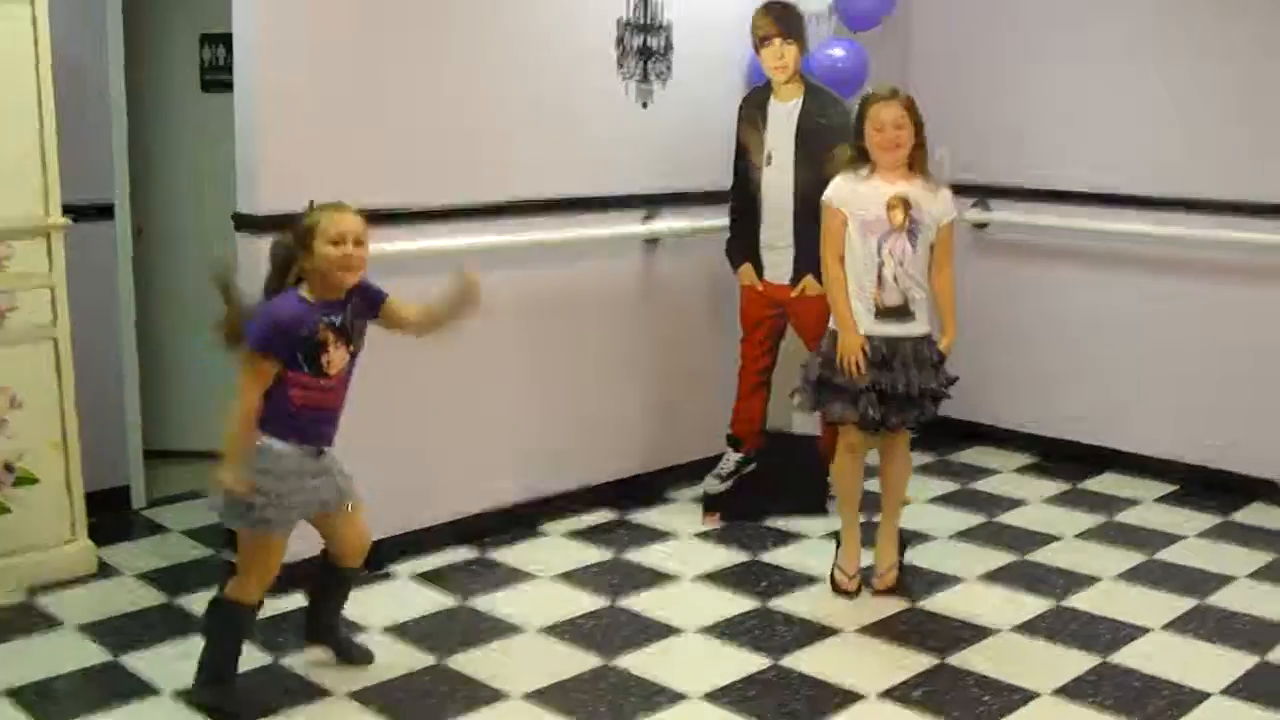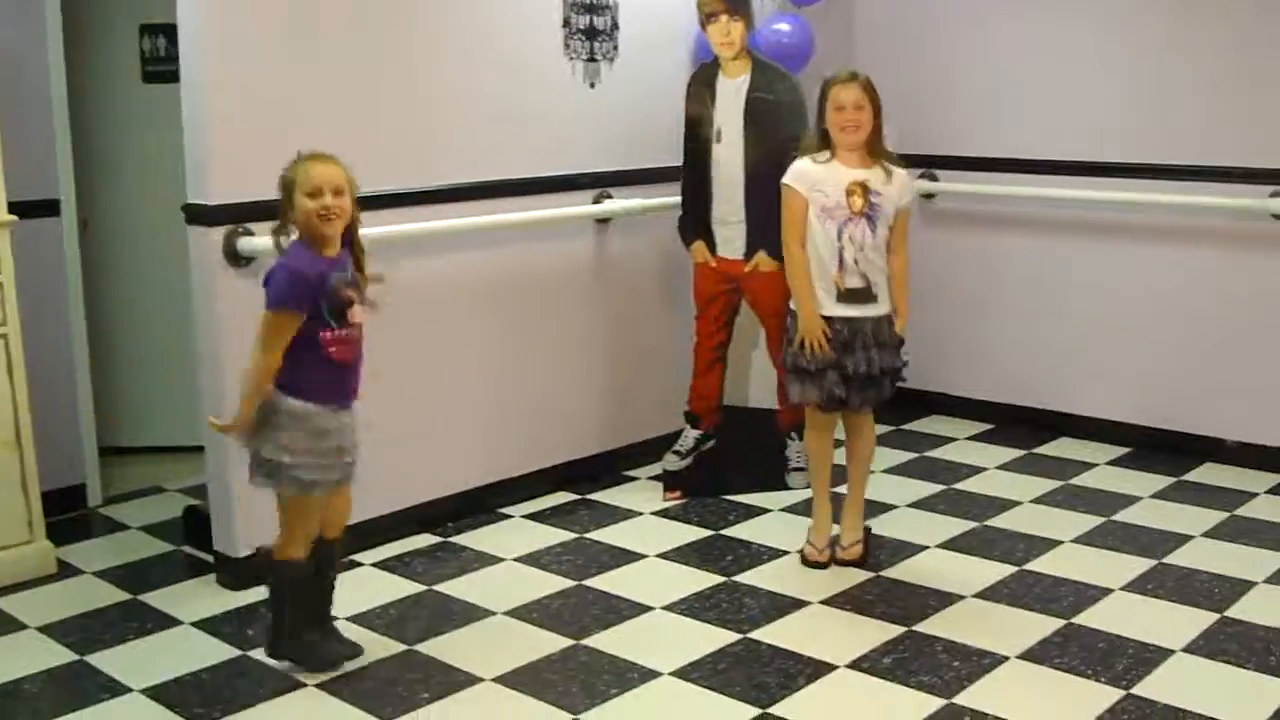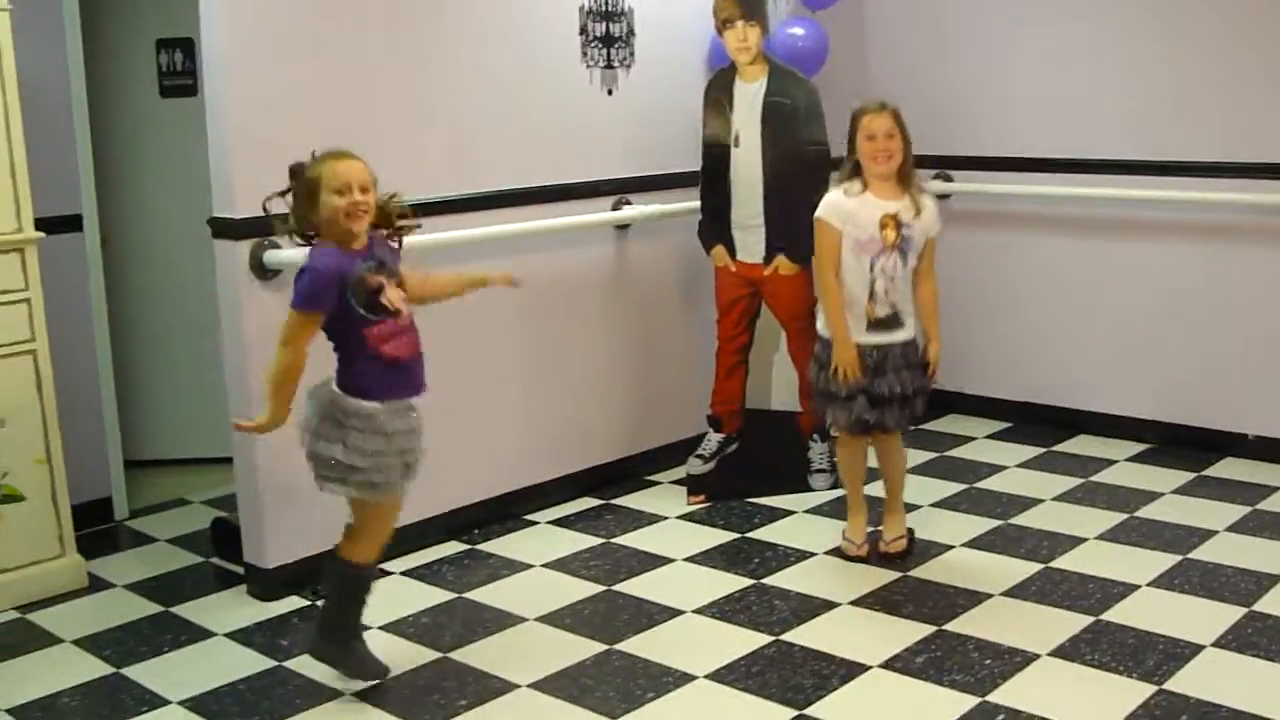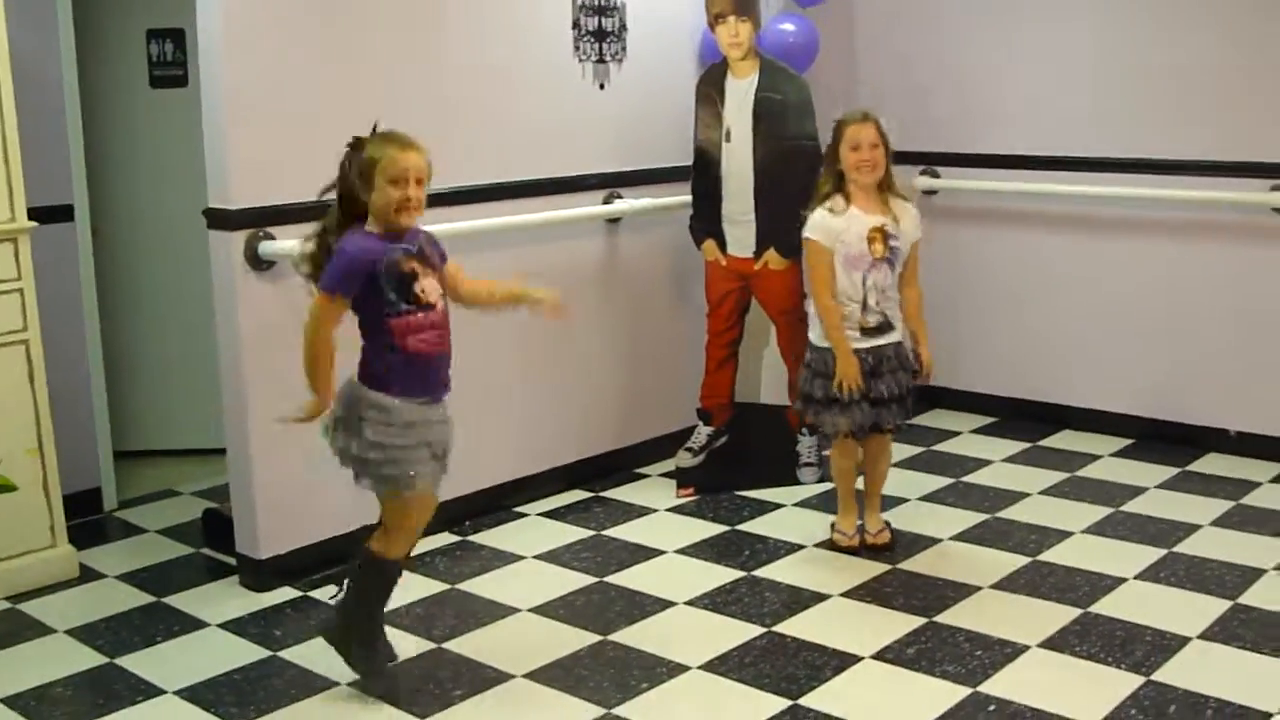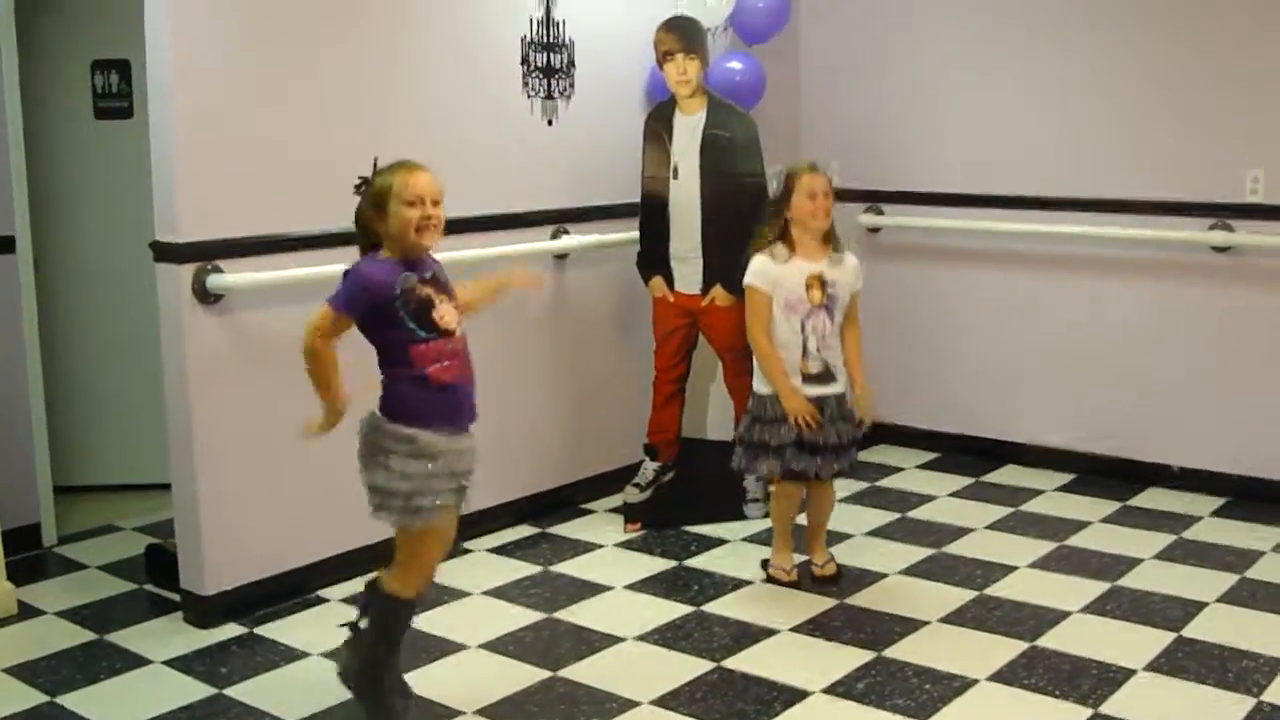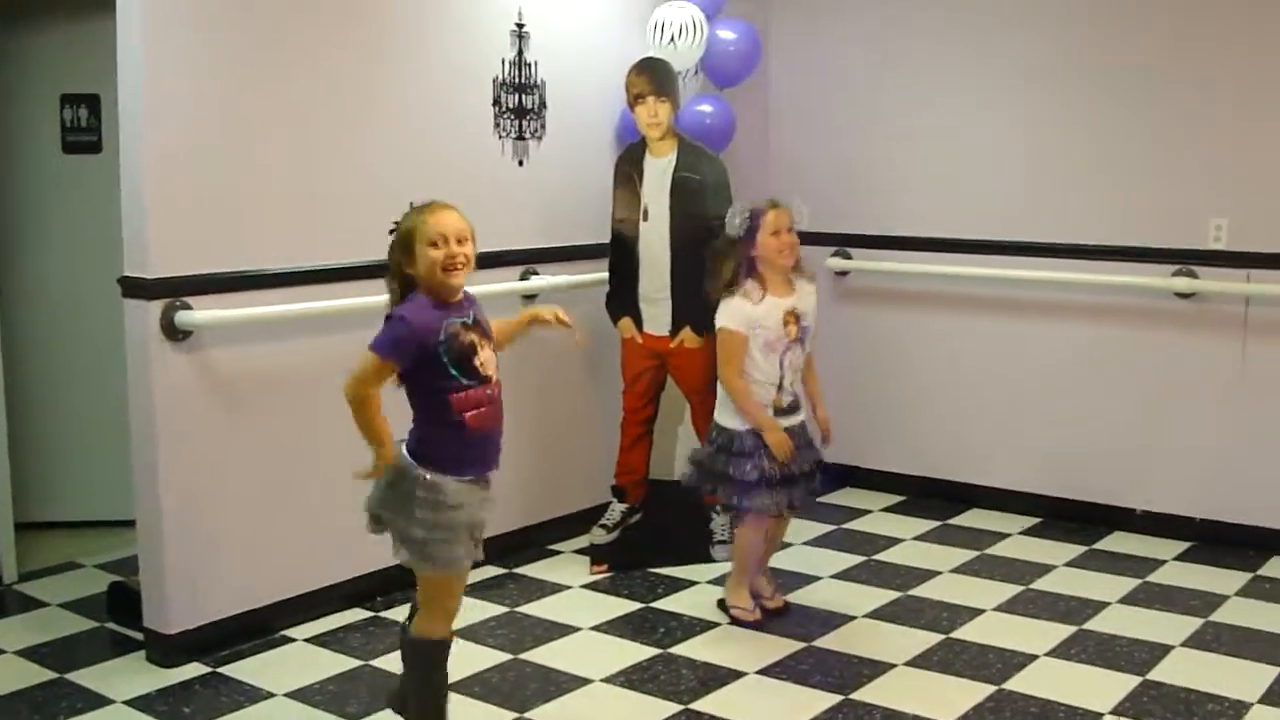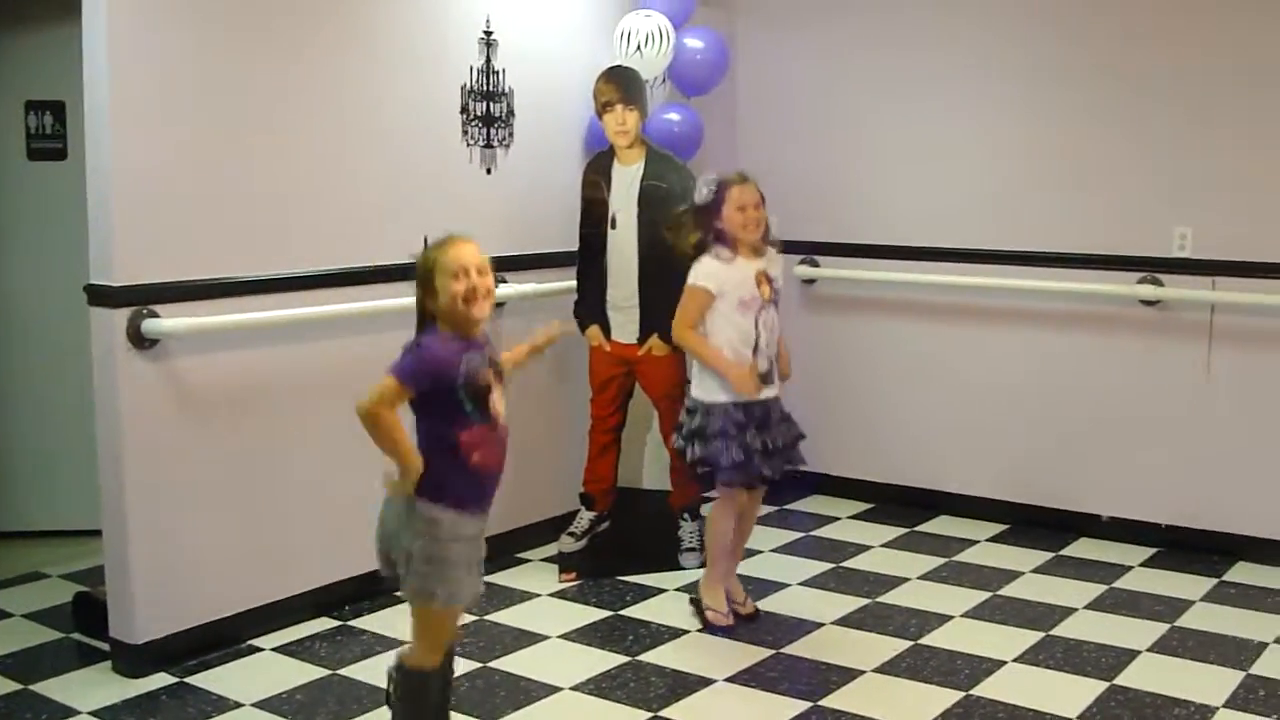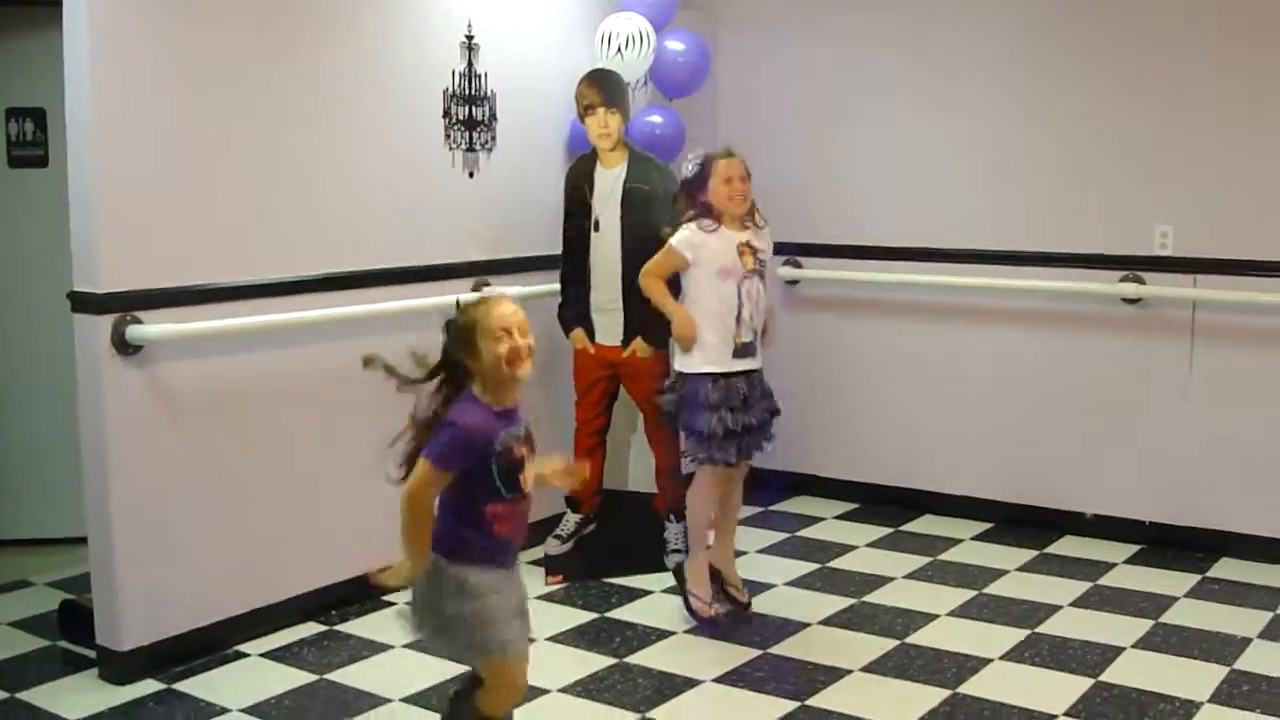
dt=0.4s
person 1, frame 1
left shoulder: (360, 298)
right shoulder: (283, 313)
left elbow: (417, 320)
right elbow: (250, 390)
left wrist: (458, 299)
right wrist: (232, 463)
left hip: (314, 453)
right hip: (274, 454)
left knee: (353, 545)
right knee: (258, 573)
left ankle: (324, 627)
right ankle: (215, 677)
person 1, frame 2
left shoulder: (342, 259)
right shoulder: (296, 269)
right elbow: (270, 348)
left wrist: (353, 371)
right wrist: (246, 413)
left hip: (334, 411)
right hip: (299, 412)
left knee: (334, 520)
right knee: (300, 529)
left ankle: (311, 622)
right ankle: (287, 635)
person 1, frame 3
left shoulder: (378, 249)
right shoulder: (325, 268)
left elbow: (413, 290)
right elbow: (292, 347)
left wrist: (477, 280)
right wrist: (276, 412)
left hip: (393, 407)
right hip: (365, 411)
left knee: (373, 521)
right knee: (375, 527)
left ankle: (338, 620)
right ankle: (337, 637)
person 1, frame 4
left shoulder: (423, 243)
right shoulder: (356, 252)
left elbow: (466, 291)
right elbow: (319, 324)
left wrist: (525, 294)
right wrist: (323, 393)
left hip: (426, 403)
right hip: (387, 405)
left knee: (415, 514)
right knee: (407, 521)
left ankle: (360, 620)
right ankle: (354, 627)
person 1, frame 5
left shoulder: (427, 265)
right shoulder: (372, 277)
right elbow: (316, 339)
left wrist: (500, 283)
right wrist: (333, 402)
left hip: (449, 434)
right hip: (409, 436)
left knee: (432, 553)
right knee: (418, 561)
left ankle: (372, 655)
right ankle: (369, 668)
person 1, frame 6
left shoulder: (466, 302)
right shoulder: (412, 320)
right elbow: (359, 386)
left wrist: (531, 315)
right wrist: (384, 453)
left hip: (469, 477)
right hip: (434, 480)
left knee: (440, 598)
right knee: (439, 605)
person 1, frame 7
left shoulder: (477, 340)
right shoulder: (434, 351)
right elbow: (373, 406)
left wrist: (532, 346)
right wrist: (409, 466)
left hip: (468, 513)
right hip: (432, 515)
left knee: (441, 632)
right knee: (435, 639)
person 1, frame 8
left shoulder: (509, 411)
right shoulder: (468, 424)
right elbow: (418, 494)
left wrist: (546, 474)
right wrist: (416, 563)
left hip: (494, 567)
right hip: (464, 575)
left knee: (504, 677)
person 2, frame 1
left shoulder: (830, 112)
right shoulder: (752, 106)
right elbow: (741, 186)
left wrist: (824, 270)
right wrist: (739, 256)
left hip: (810, 272)
right hip: (760, 270)
right knee: (753, 364)
left ankle: (837, 460)
right ankle: (742, 450)
person 2, frame 2
left shoulder: (779, 87)
right shoulder: (700, 85)
right elbow: (692, 165)
left wrist: (777, 246)
right wrist: (691, 233)
left hip: (763, 249)
right hip: (712, 247)
left knee: (785, 347)
right knee: (708, 342)
left ankle: (795, 436)
right ankle: (700, 427)
person 2, frame 3
left shoulder: (797, 91)
right shoulder: (718, 89)
left elbow: (816, 175)
right elbow: (710, 168)
left wrist: (797, 248)
right wrist: (711, 238)
left hip: (782, 252)
right hip: (731, 251)
left knee: (805, 348)
right knee: (730, 345)
left ankle: (816, 438)
right ankle: (723, 429)
person 2, frame 4
left shoulder: (788, 87)
right shoulder: (709, 85)
left elbow: (807, 170)
right elbow: (701, 163)
left wrist: (788, 243)
right wrist: (703, 232)
left hip: (773, 247)
right hip: (722, 245)
left knee: (794, 342)
right knee: (720, 339)
left ankle: (805, 431)
right ankle: (712, 423)
person 2, frame 5
left shoulder: (735, 124)
right shoulder: (657, 123)
left elbow: (753, 208)
right elbow: (650, 200)
left wrist: (733, 279)
right wrist: (650, 269)
left hip: (720, 283)
right hip: (669, 282)
left knee: (740, 378)
right knee: (667, 375)
left ankle: (752, 468)
right ankle: (659, 459)
person 2, frame 6
left shoulder: (705, 167)
right shoulder: (628, 164)
left elbow: (721, 250)
right elbow: (620, 242)
left wrist: (702, 321)
right wrist: (619, 311)
left hip: (689, 326)
right hip: (639, 324)
left knee: (708, 420)
right knee: (635, 416)
left ankle: (719, 509)
right ankle: (626, 500)
person 2, frame 7
left shoulder: (672, 175)
right shoulder: (595, 173)
left elbow: (688, 257)
right elbow: (587, 251)
left wrist: (670, 329)
right wrist: (587, 317)
left hip: (656, 332)
right hip: (606, 331)
left knee: (675, 428)
right knee: (603, 424)
left ankle: (687, 516)
right ankle: (595, 508)
person 2, frame 8
left shoulder: (655, 177)
right shoulder: (578, 175)
right elbow: (571, 253)
left wrist: (654, 331)
right wrist: (571, 320)
left hip: (641, 335)
right hip: (590, 334)
left knee: (660, 429)
right knee: (588, 427)
left ankle: (673, 518)
right ankle: (581, 511)
person 3, frame 1
left shoulder: (936, 197)
right shoulder: (846, 188)
left elbow: (941, 270)
right elbow: (832, 263)
left wrist: (948, 331)
right wrist: (846, 328)
left hip: (911, 337)
right hip: (858, 337)
left knee: (897, 437)
right knee: (852, 437)
left ankle: (887, 540)
right ankle: (850, 540)
person 3, frame 2
left shoulder: (894, 181)
right shoulder: (805, 172)
left elbow: (897, 254)
right elbow: (793, 247)
left wrist: (901, 315)
right wrist: (807, 312)
left hip: (871, 319)
right hip: (820, 317)
left knee: (860, 414)
right knee: (819, 413)
left ankle: (853, 517)
right ankle: (821, 516)
person 3, frame 3
left shoulder: (922, 209)
right shoulder: (838, 203)
left elbow: (924, 280)
right elbow: (827, 277)
left wrist: (932, 338)
right wrist: (842, 341)
left hip: (898, 343)
right hip: (847, 341)
left knee: (889, 433)
right knee: (851, 432)
left ankle: (895, 517)
right ankle: (856, 518)
person 3, frame 4
left shoulder: (905, 214)
right shoulder: (826, 218)
left elbow: (909, 285)
right elbow: (821, 292)
left wrist: (921, 341)
right wrist: (842, 352)
left hip: (887, 344)
right hip: (837, 347)
left knee: (880, 434)
right knee: (846, 435)
left ankle: (873, 512)
right ankle: (846, 514)
person 3, frame 5
left shoulder: (846, 265)
right shoulder: (767, 264)
left elbow: (850, 328)
right elbow: (757, 335)
left wrist: (859, 385)
right wrist: (787, 391)
left hip: (829, 393)
right hip: (778, 394)
left knee: (823, 479)
right knee: (790, 482)
left ankle: (817, 547)
right ankle: (781, 550)
person 3, frame 6
left shoulder: (805, 292)
right shoulder: (739, 304)
right elbow: (729, 374)
left wrist: (818, 408)
right wrist: (766, 427)
left hip: (789, 423)
right hip: (745, 427)
left knee: (782, 511)
right knee: (758, 513)
left ankle: (759, 577)
right ankle: (737, 589)
person 3, frame 7
left shoulder: (771, 260)
right shoulder: (712, 268)
right elbow: (682, 330)
left wrist: (781, 352)
right wrist: (728, 369)
left hip: (762, 397)
right hip: (721, 400)
left knee: (755, 490)
right knee: (732, 491)
left ankle: (728, 577)
right ankle: (710, 585)
person 3, frame 8
left shoulder: (760, 236)
right shoulder: (695, 237)
right elbow: (648, 276)
left wrist: (765, 316)
right wrist: (678, 315)
left hip: (747, 369)
right hip: (704, 372)
left knee: (738, 467)
right knee: (712, 468)
left ankle: (724, 560)
right ankle: (696, 565)
